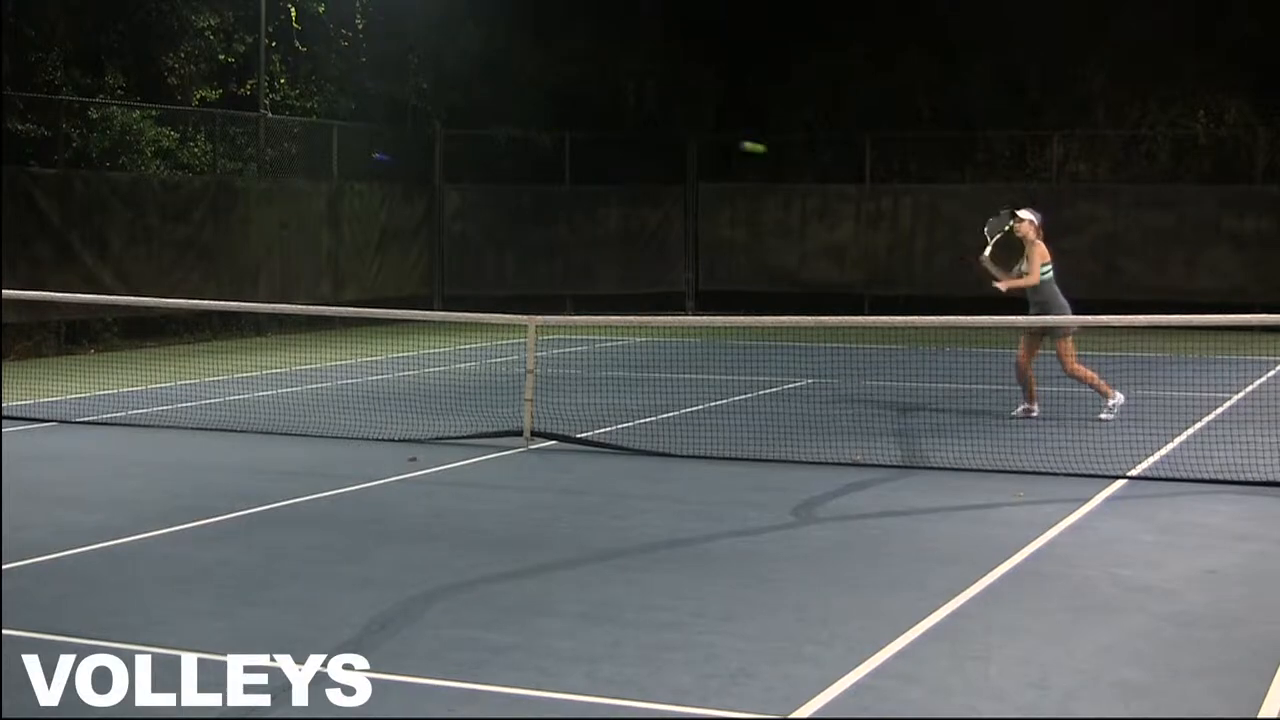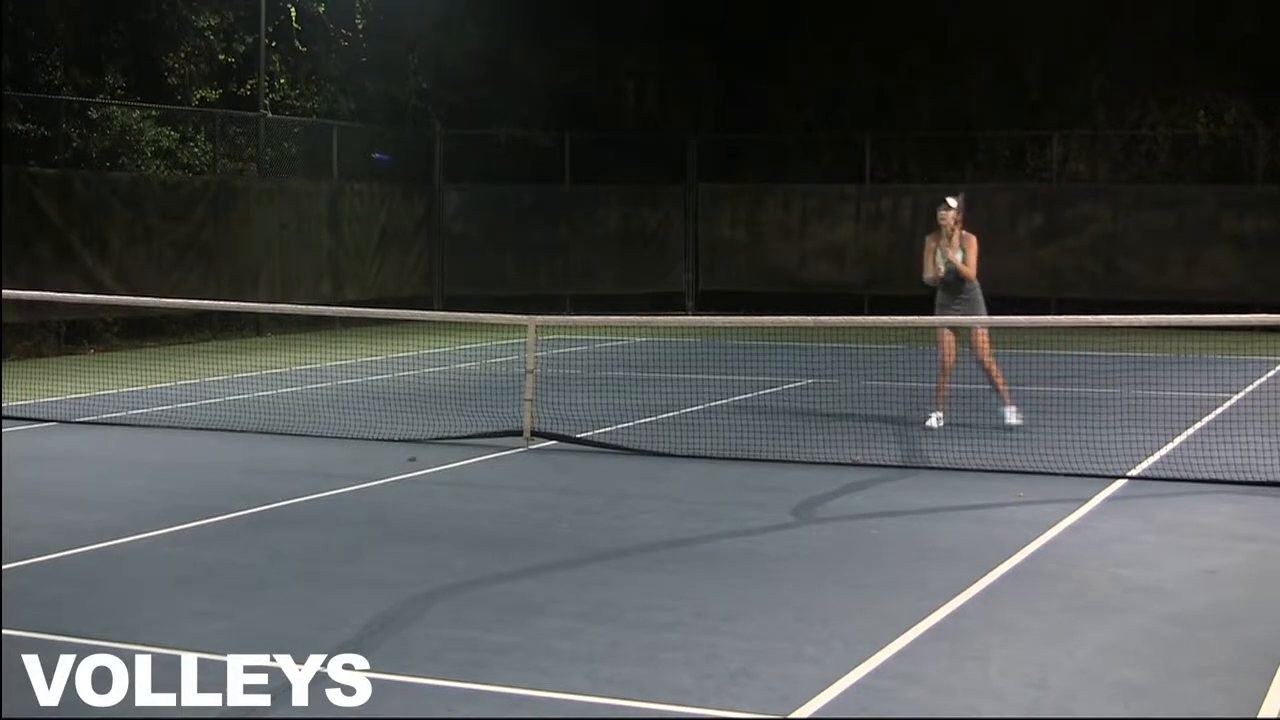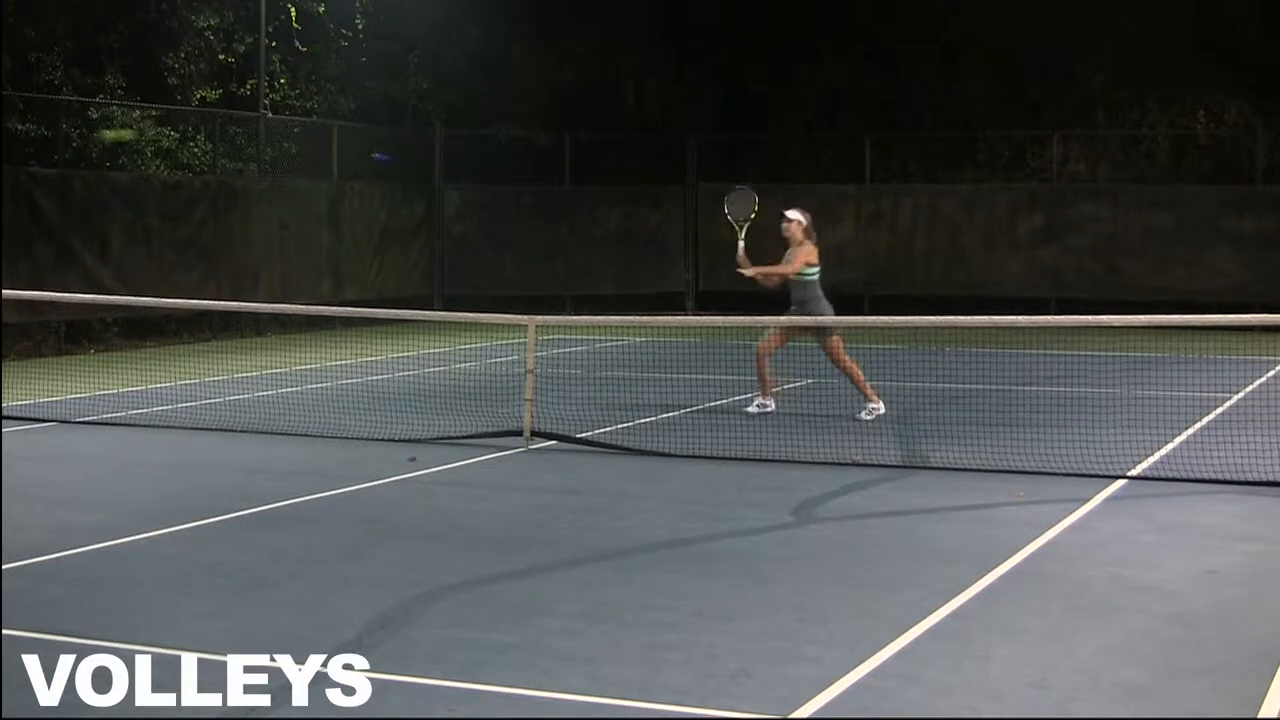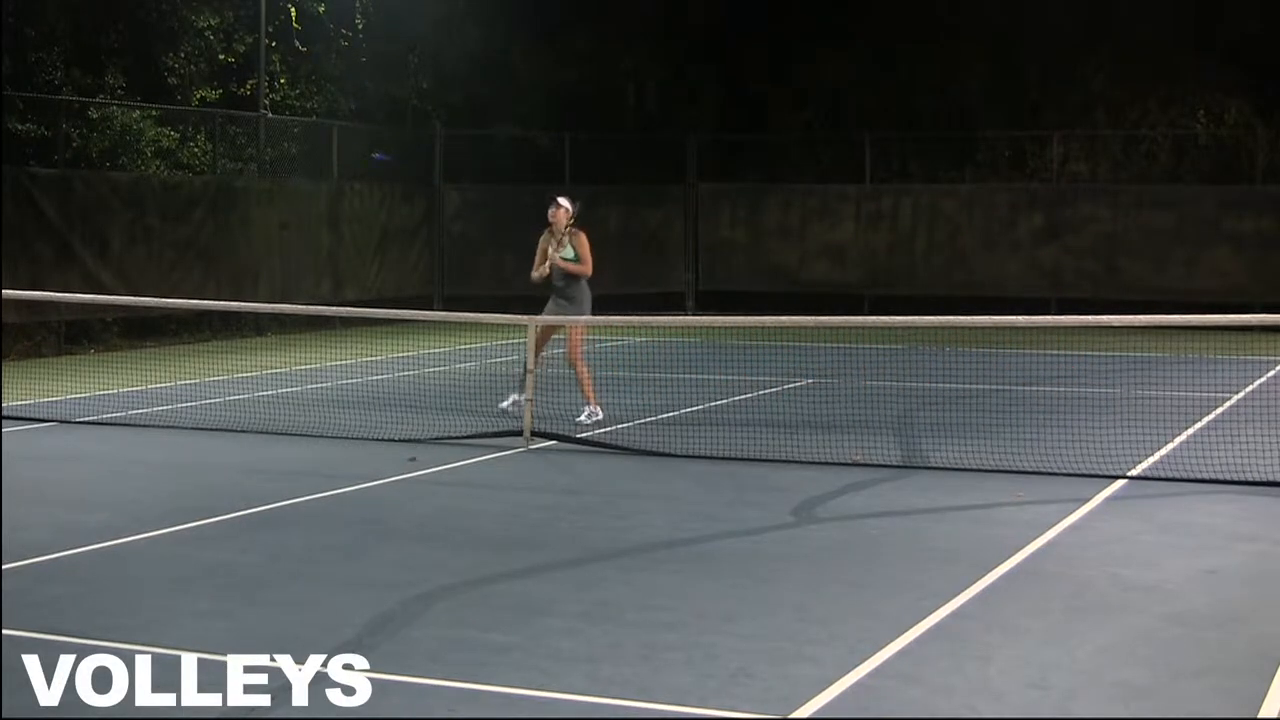
dt=1s
person 1, frame 1
left shoulder: (1037, 247)
right shoulder: (1027, 251)
left elbow: (1032, 279)
right elbow: (1010, 279)
left wrist: (1006, 284)
right wrist: (989, 265)
left hip: (1055, 311)
right hip: (1038, 312)
left knee: (1071, 368)
right knee: (1021, 363)
left ankle: (1112, 397)
right ankle: (1030, 405)
person 1, frame 2
left shoulder: (969, 240)
right shoulder: (932, 240)
left elbow: (971, 274)
right elbow: (928, 279)
left wrist: (953, 260)
right wrist: (936, 274)
left hip: (971, 303)
right hip: (946, 303)
left knee: (985, 360)
right knee: (945, 361)
left ankle: (1008, 405)
right ankle: (938, 412)
person 1, frame 3
left shoulder: (807, 248)
right shoulder: (792, 251)
left elbow: (783, 269)
right elbow: (772, 282)
left wrist: (755, 270)
right wrist: (744, 262)
left hip: (816, 311)
right hip: (797, 311)
left knee: (841, 362)
right knee: (762, 351)
left ankle: (874, 402)
right ankle: (765, 400)
person 1, frame 4
left shoulder: (578, 237)
right shoulder: (545, 238)
left elbow: (587, 271)
right elbow: (534, 275)
left wrist: (559, 261)
right wrist: (541, 272)
left hip: (577, 300)
right hip: (556, 299)
left knee: (574, 356)
right knee: (535, 350)
left ankle: (593, 408)
right ankle: (519, 396)
